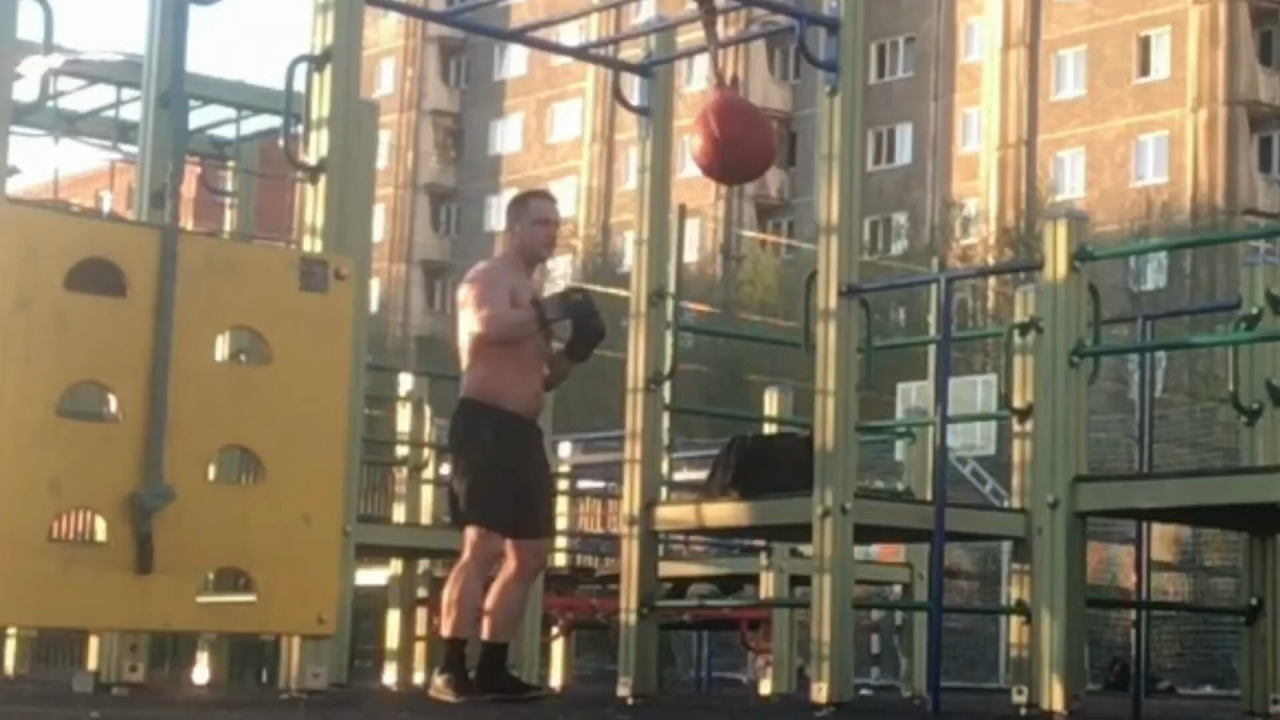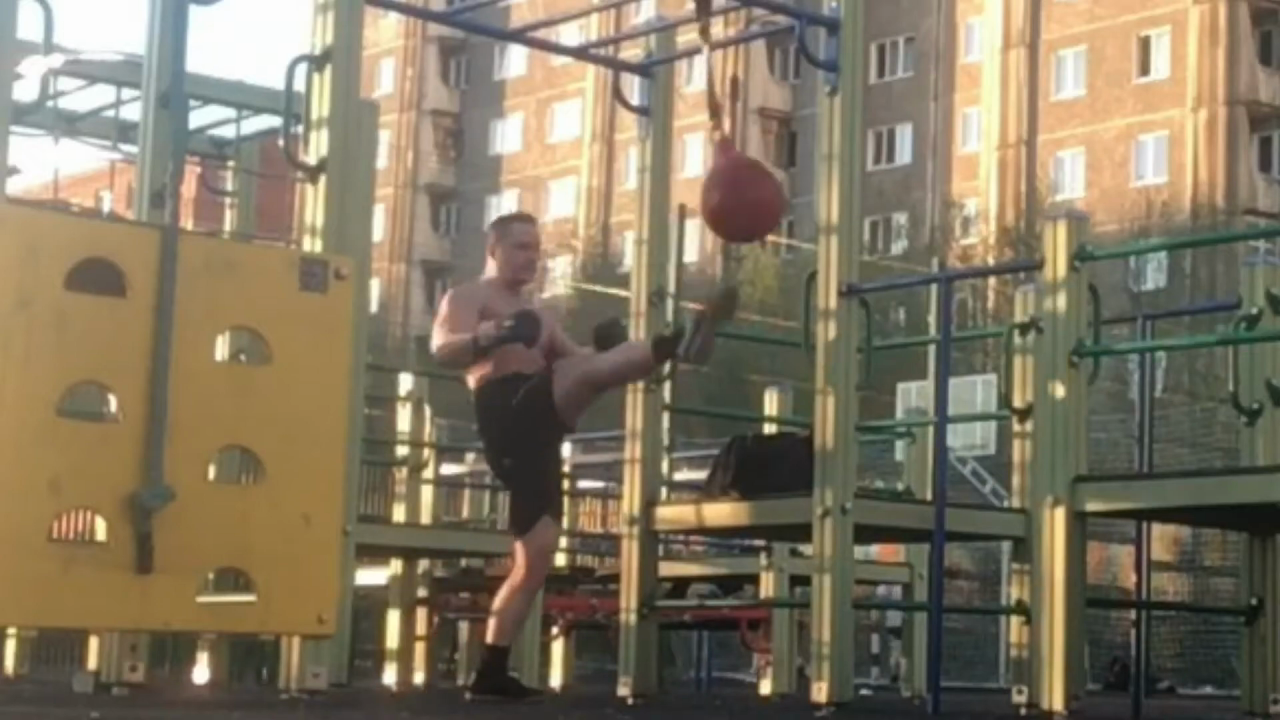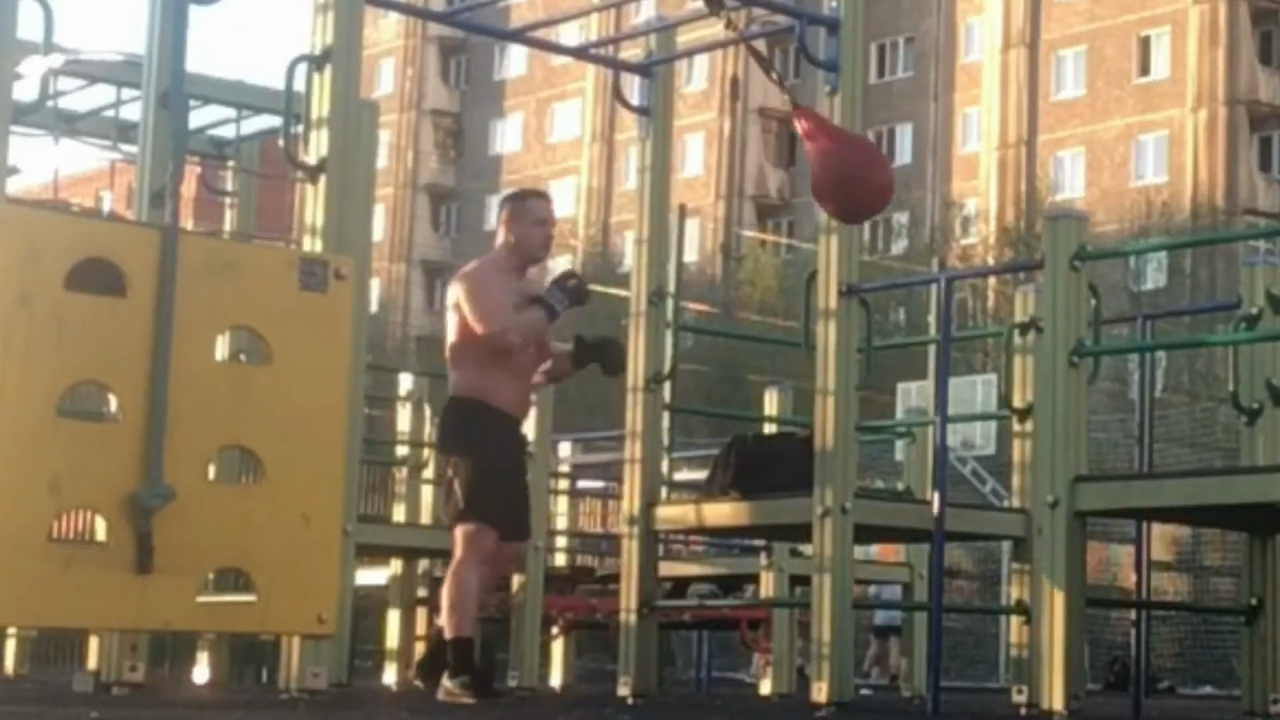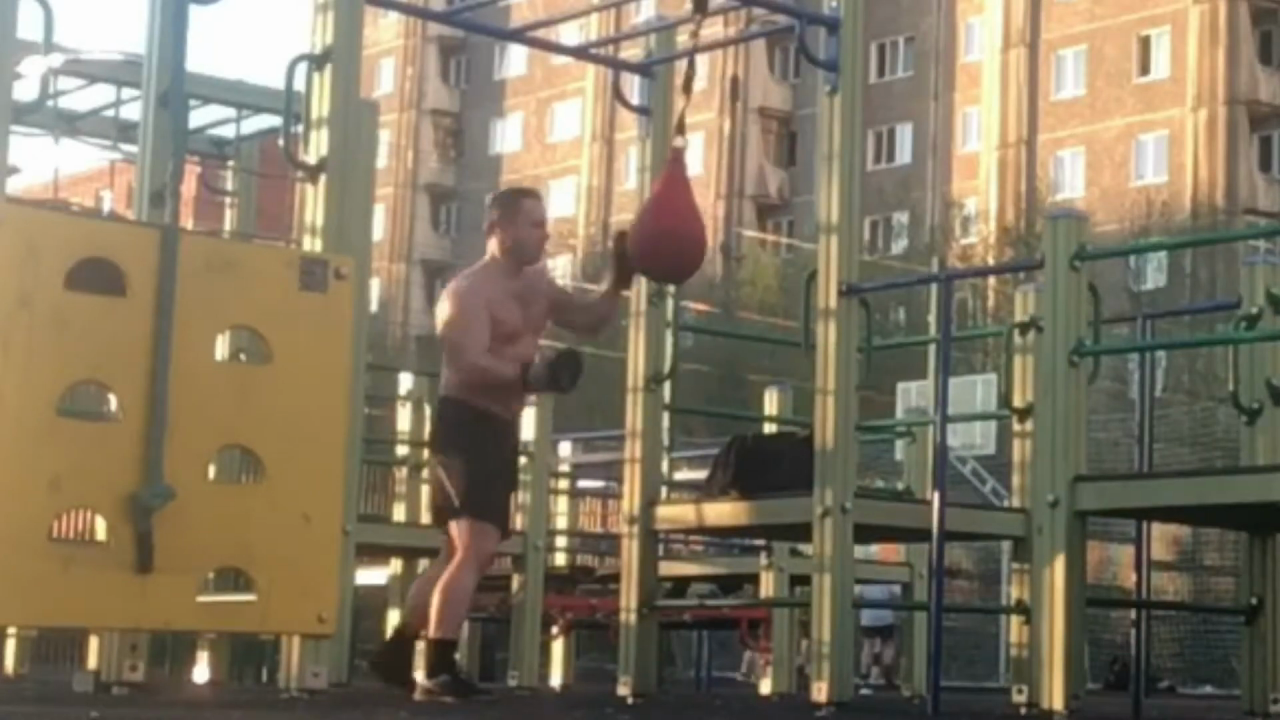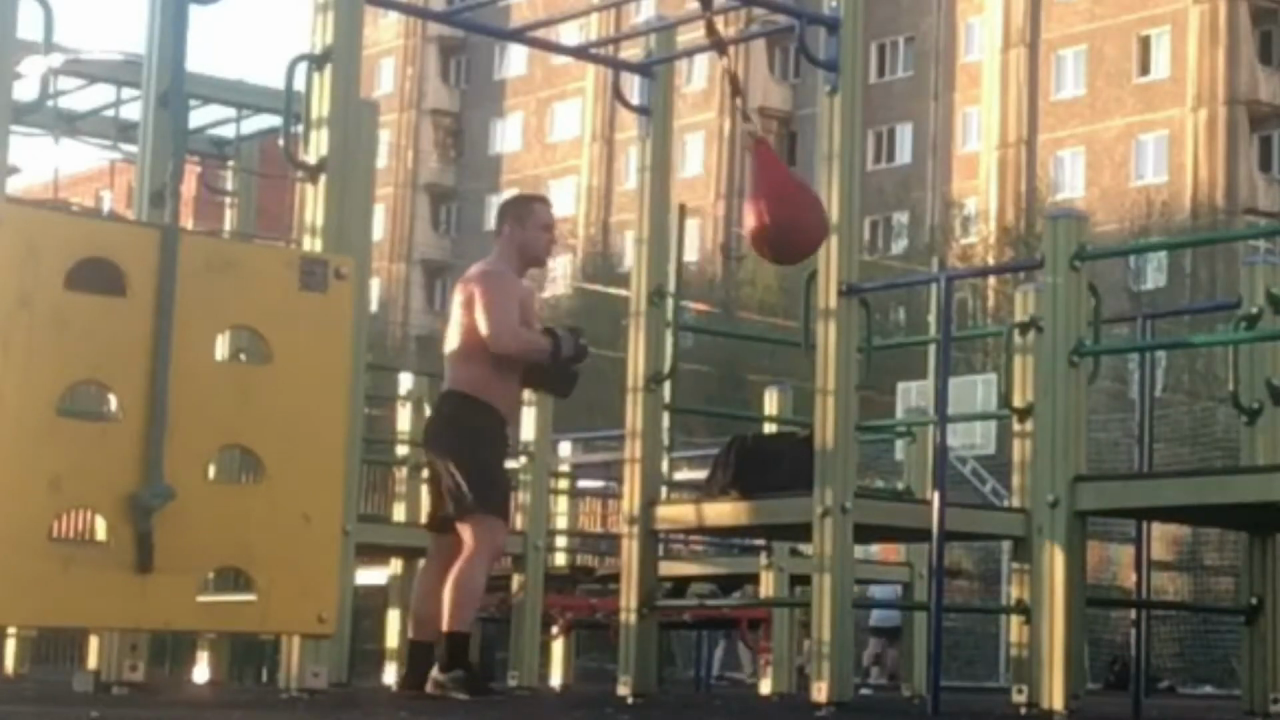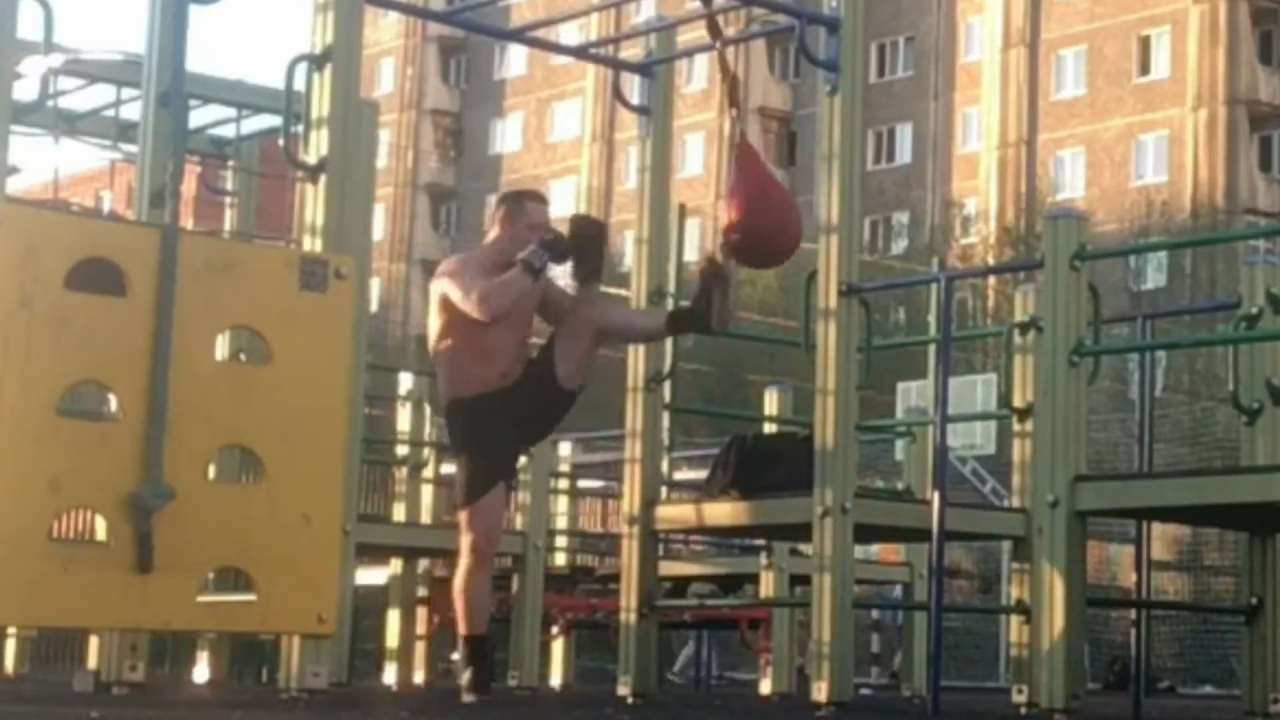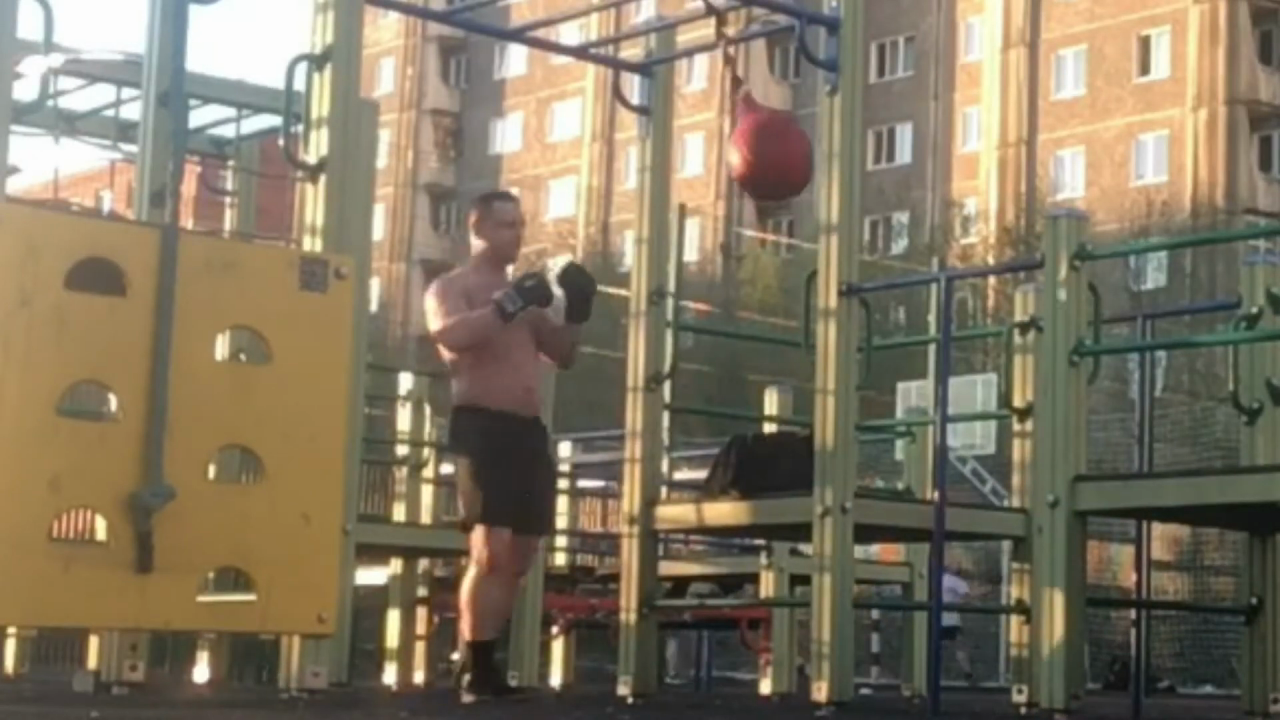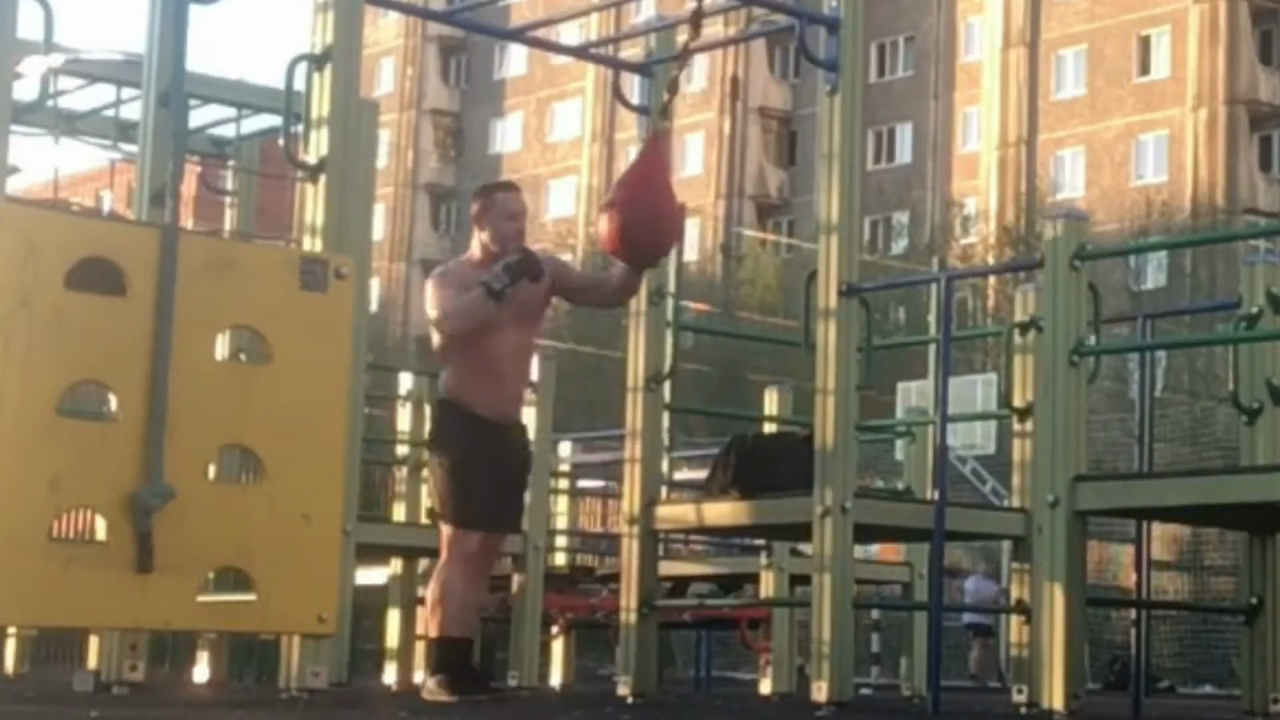
dt=0.5s
person 1, frame 1
left shoulder: (536, 296)
right shoulder: (486, 278)
right elbow: (488, 326)
left wrist: (569, 354)
right wrist: (549, 311)
left hip: (523, 433)
right hip: (483, 426)
left knee: (529, 555)
right knee: (481, 549)
left ankle: (491, 670)
right ankle: (449, 670)
person 1, frame 2
left shoulder: (536, 316)
right shoulder: (465, 297)
left elbow: (568, 362)
right elbow: (443, 350)
left wrist: (605, 349)
right wrist: (499, 334)
left hip: (536, 428)
right hip: (509, 405)
left knee: (533, 559)
right knee: (589, 368)
left ankle: (490, 674)
right ankle: (673, 345)
person 1, frame 3
left shoulder: (529, 290)
right shoulder: (478, 277)
left elbow: (540, 372)
right elbow: (505, 333)
left wrist: (579, 354)
right wrist: (552, 301)
left hip: (504, 434)
right hip: (472, 425)
left knee: (507, 553)
right knee: (475, 546)
left ankle: (448, 652)
right ankle: (458, 673)
person 1, frame 4
left shoulder: (533, 284)
right shoulder: (473, 287)
left elbow: (590, 321)
right elbow: (470, 364)
left wrist: (619, 281)
right wrist: (537, 373)
left hip: (498, 434)
right hip: (466, 427)
left knee: (471, 551)
right knee: (477, 547)
left ankle: (395, 654)
right ankle: (438, 672)
person 1, frame 5
left shoulder: (507, 292)
right shoulder: (496, 279)
right elbow: (501, 341)
left wrist: (551, 369)
right wrist: (559, 346)
left hip: (480, 427)
right hip: (464, 424)
left knee: (449, 549)
right knee: (486, 540)
left ankle: (418, 669)
right ankle: (452, 665)
person 1, frame 6
left shoulder: (530, 279)
right shoulder: (455, 271)
left elbow: (580, 310)
right elbow: (488, 307)
left wrist: (589, 263)
right wrist: (537, 258)
left hip: (527, 393)
right hip: (477, 415)
left knee: (591, 314)
right knee: (480, 538)
left ankle: (693, 318)
right ankle: (475, 665)
person 1, frame 7
left shoulder: (522, 290)
right shoulder: (449, 288)
left elbow: (565, 355)
right elbow: (452, 335)
left wrist: (577, 314)
right wrist: (511, 301)
left hip: (527, 433)
right hip: (483, 429)
left knee: (519, 556)
right knee: (489, 552)
left ankle: (480, 664)
right ankle: (472, 662)
person 1, frame 8
left shoulder: (542, 270)
right shoulder: (450, 279)
left elbow: (604, 292)
right elbow: (448, 331)
left wrist: (633, 269)
right wrist: (500, 283)
left hip: (506, 432)
right hip: (461, 427)
left knee: (485, 552)
right knee: (460, 548)
left ankle: (459, 664)
right ankle: (440, 671)
